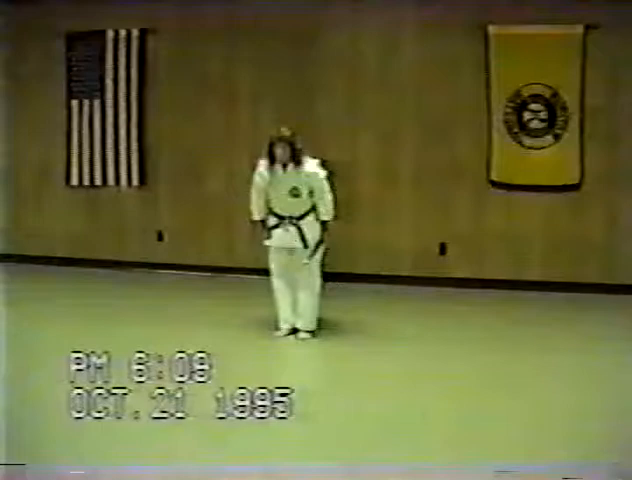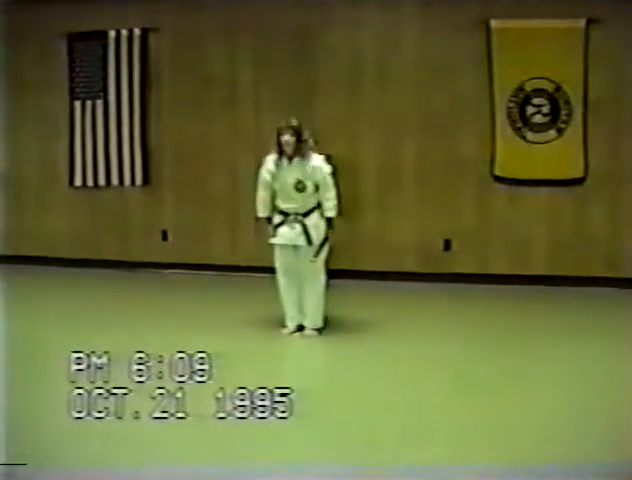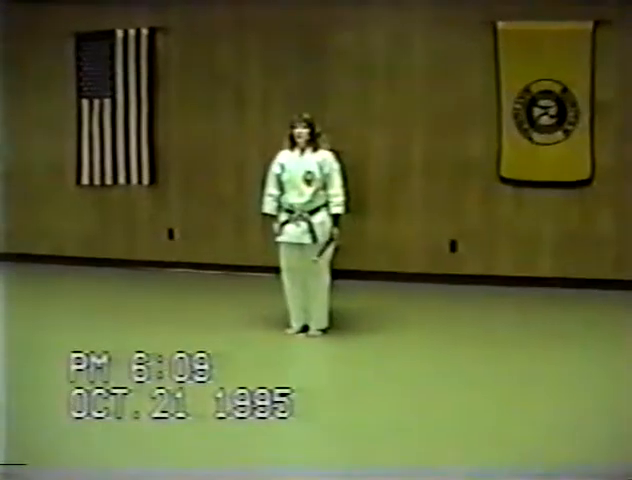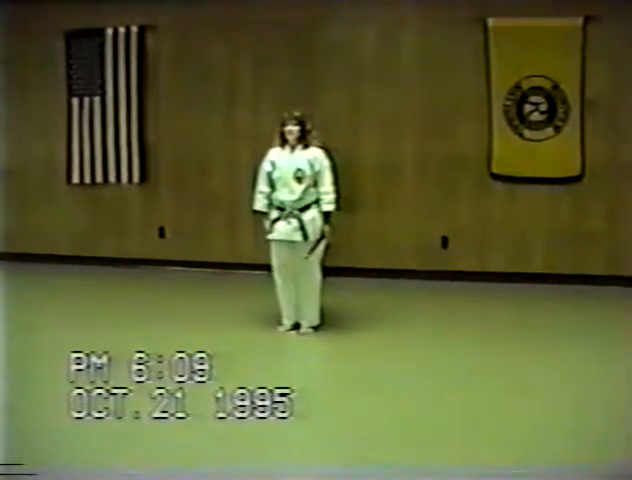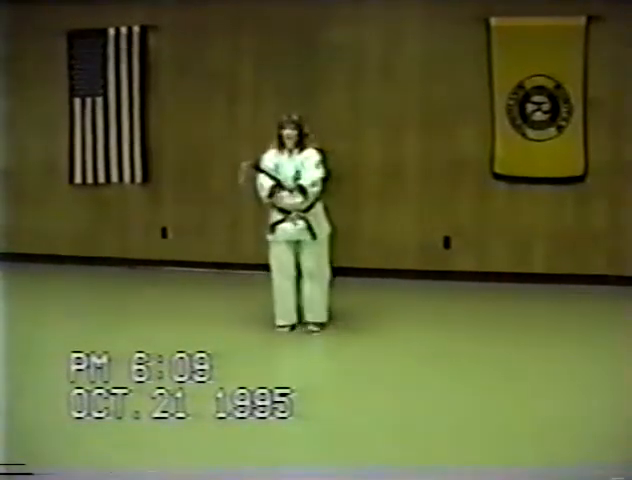
dt=1s
person 1, frame 1
left shoulder: (310, 169)
right shoulder: (263, 170)
left elbow: (324, 198)
right elbow: (258, 199)
left wrist: (323, 227)
right wrist: (263, 225)
left hip: (306, 226)
right hip: (279, 226)
left knee: (307, 275)
right knee: (280, 274)
left ankle: (306, 324)
right ankle: (286, 323)
person 1, frame 2
left shoulder: (315, 163)
right shoulder: (270, 162)
left elbow: (328, 195)
right elbow: (264, 194)
left wrist: (328, 224)
right wrist: (268, 222)
left hip: (311, 223)
right hip: (284, 223)
left knee: (313, 273)
right knee: (285, 272)
left ankle: (313, 322)
right ankle: (293, 320)
person 1, frame 3
left shoulder: (325, 158)
right shoulder: (282, 158)
left elbow: (335, 192)
right elbow: (272, 190)
left wrist: (335, 223)
right wrist: (275, 219)
left hip: (317, 222)
right hip: (289, 222)
left knee: (317, 273)
right knee: (291, 272)
left ankle: (317, 323)
right ankle: (297, 321)
person 1, frame 4
left shoulder: (316, 155)
right shoulder: (273, 156)
left elbow: (326, 189)
right elbow: (263, 188)
left wrist: (326, 219)
right wrist: (265, 216)
left hip: (308, 219)
right hip: (280, 220)
left knee: (308, 270)
right knee: (282, 270)
left ankle: (309, 320)
right ankle: (289, 318)
person 1, frame 5
left shoulder: (311, 155)
right shoulder: (270, 157)
left elbow: (312, 180)
right elbow: (264, 182)
left wrist: (296, 188)
right wrist: (272, 189)
left hip: (310, 218)
right hip: (281, 220)
left knee: (315, 270)
right knee: (282, 270)
left ankle: (316, 317)
right ankle: (286, 319)
